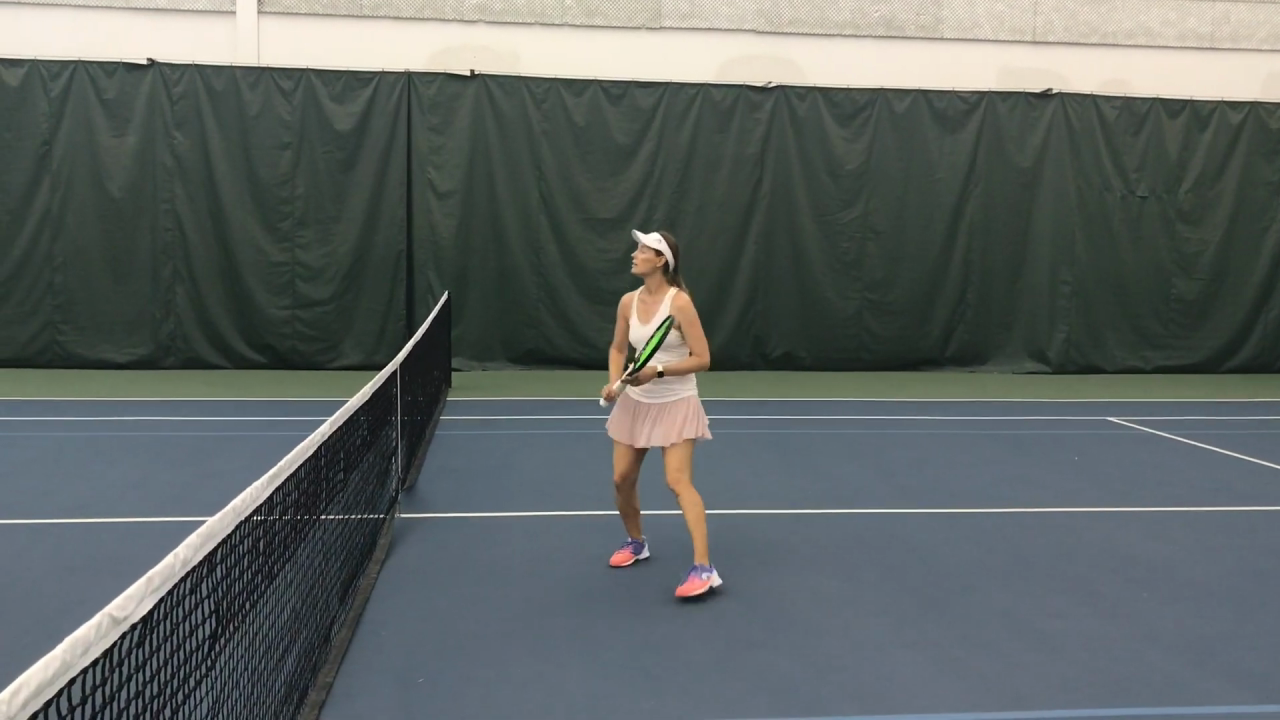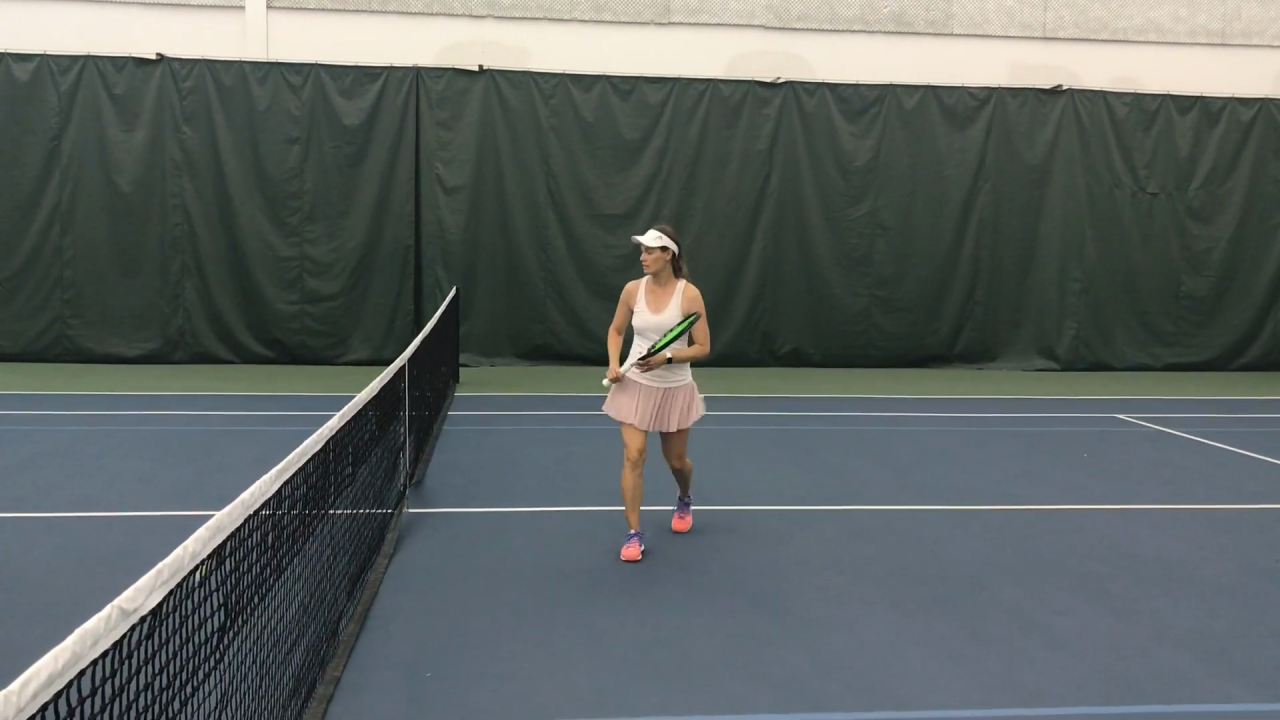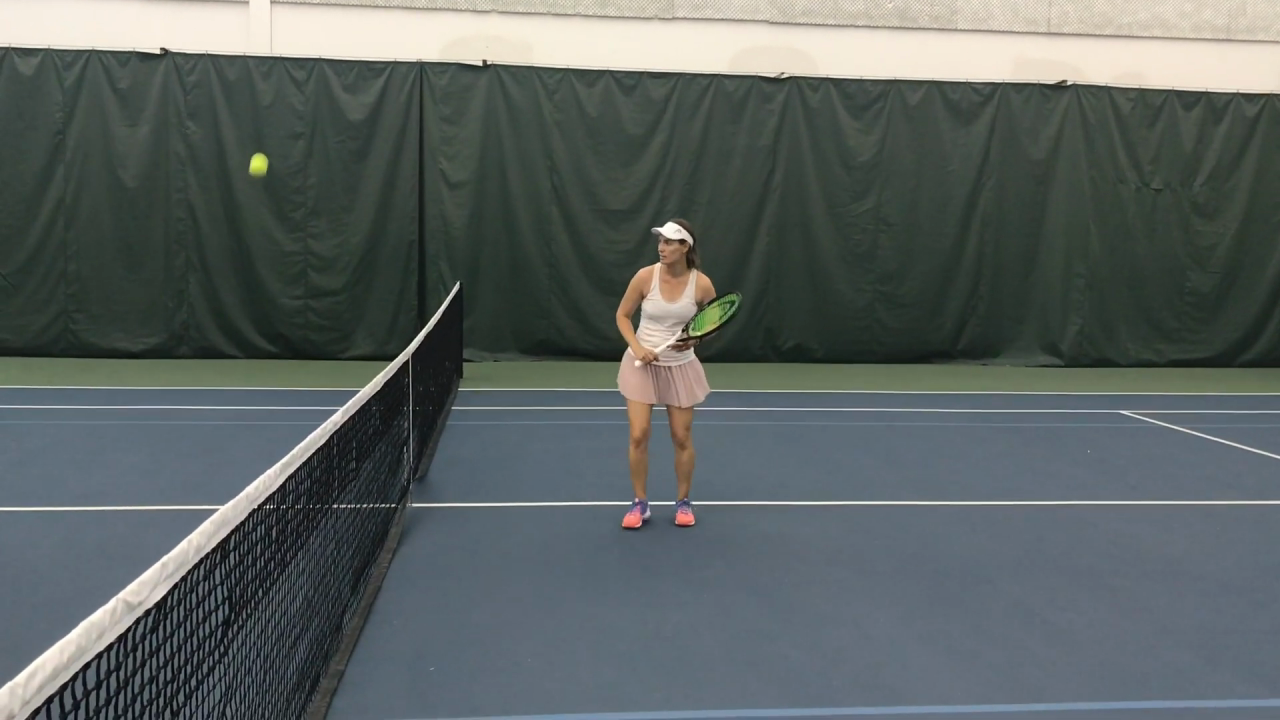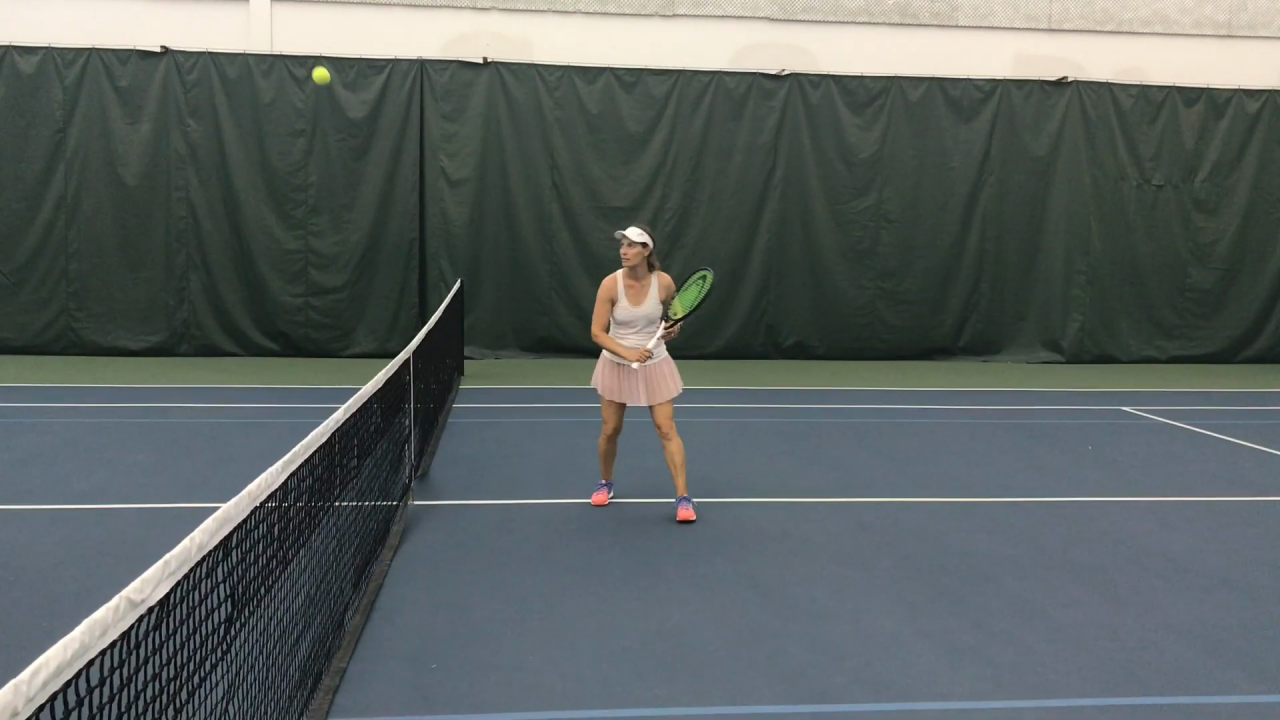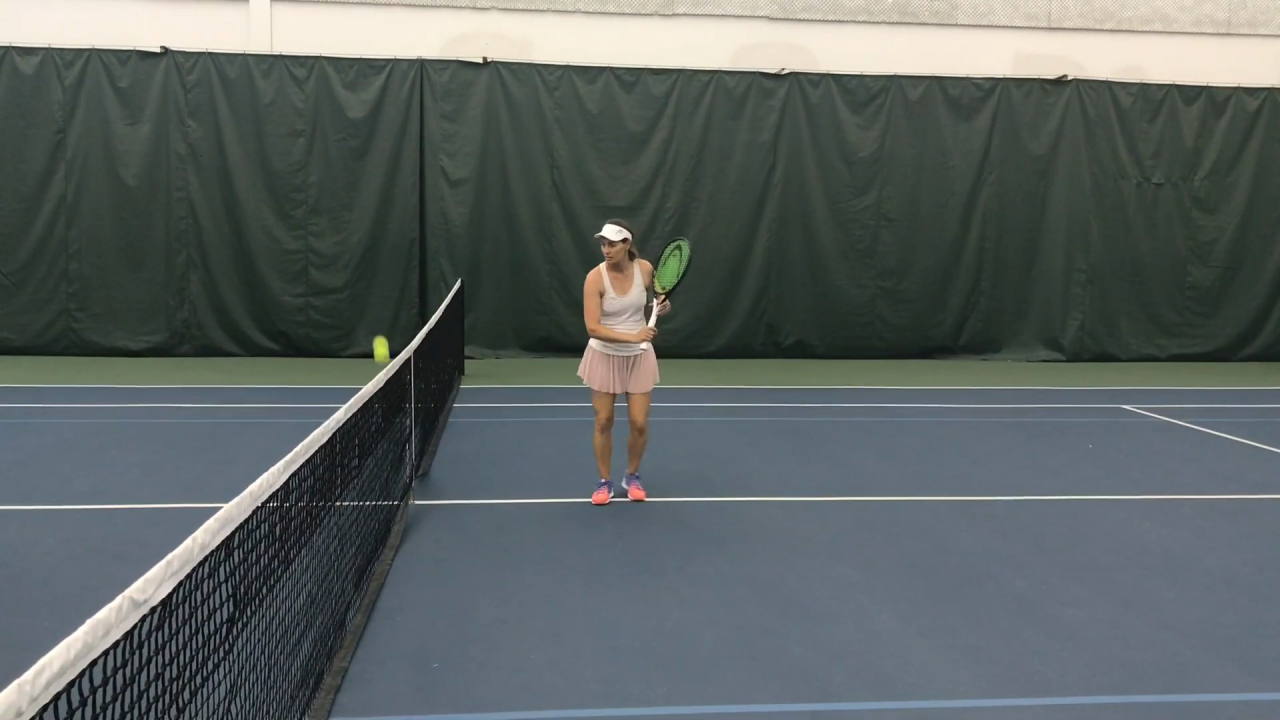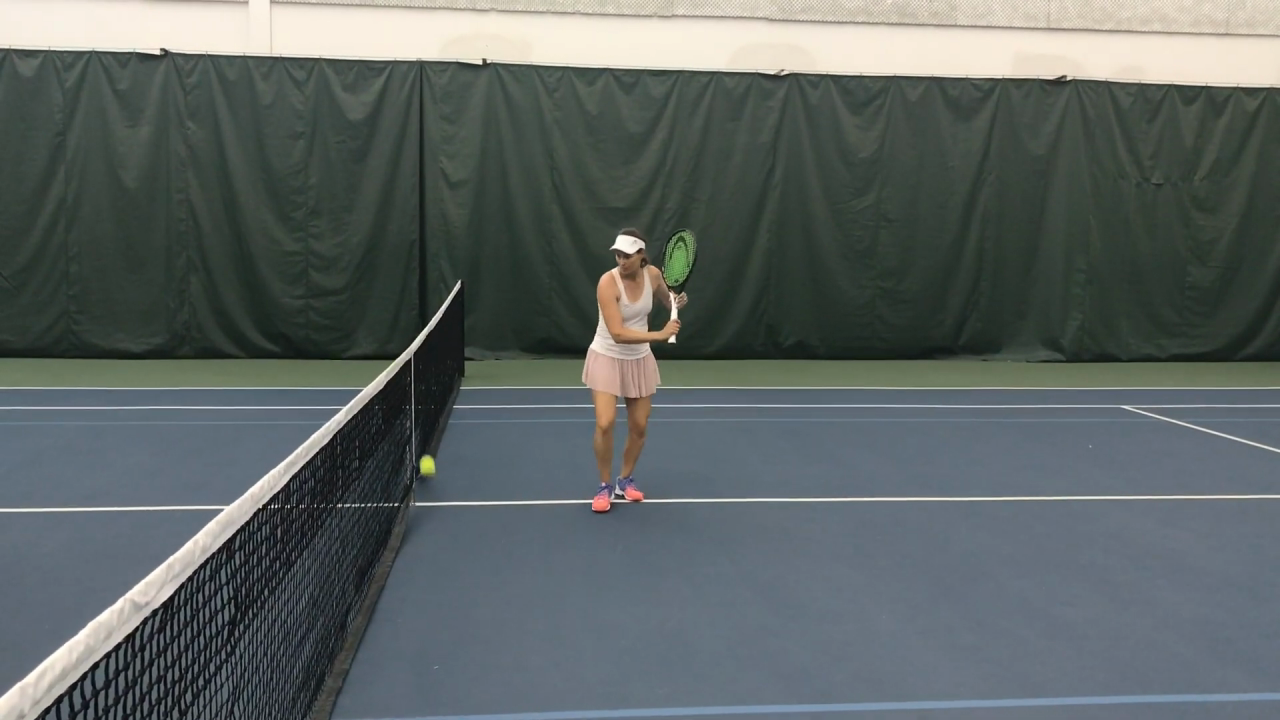
dt=0.4s
person 1, frame 1
left shoulder: (680, 302)
right shoulder: (627, 302)
left elbow: (703, 359)
right elbow: (619, 349)
left wrist: (657, 372)
right wrist: (613, 382)
left hip: (676, 404)
right hip: (635, 403)
left knee: (679, 483)
right knee: (621, 480)
left ankle: (704, 569)
right ankle: (636, 541)
person 1, frame 2
left shoulder: (690, 295)
right shoulder: (632, 290)
left elbow: (702, 348)
right elbow: (616, 331)
left wrist: (666, 359)
right wrist: (613, 364)
left hip: (674, 389)
right hip: (635, 386)
left knee: (677, 462)
right knee: (633, 459)
left ankle: (683, 501)
right ankle: (634, 534)
person 1, frame 3
left shoulder: (702, 284)
right shoulder: (645, 276)
right elbow: (622, 316)
left wrist: (695, 339)
right wrist: (637, 348)
left hip: (680, 367)
right hip: (643, 365)
left knee: (682, 438)
right knee: (638, 436)
left ankle: (683, 501)
right ankle: (641, 503)
person 1, frame 4
left shoulder: (664, 283)
right shoulder: (610, 284)
right elbow: (598, 333)
left wrist: (673, 329)
right wrist: (628, 354)
left hip: (656, 364)
right hip: (617, 365)
left knee: (667, 431)
right knee: (610, 430)
left ankle: (683, 498)
right ankle: (605, 483)
person 1, frame 5
left shoulder: (645, 269)
right shoulder: (595, 278)
right elbow: (593, 328)
left wrist: (660, 306)
right wrist: (633, 336)
left hip: (639, 356)
right hip: (604, 356)
left knee: (639, 424)
right knee: (603, 422)
left ankle: (632, 476)
right ankle: (605, 482)
person 1, frame 6
left shoulder: (652, 274)
right shoulder: (608, 283)
left elbow: (668, 299)
right elbow: (618, 334)
left wrist: (678, 301)
right wrist: (660, 335)
left hip: (639, 359)
right hip: (606, 358)
left knee: (639, 426)
right knee: (605, 424)
left ankle: (625, 480)
right ankle: (605, 485)
